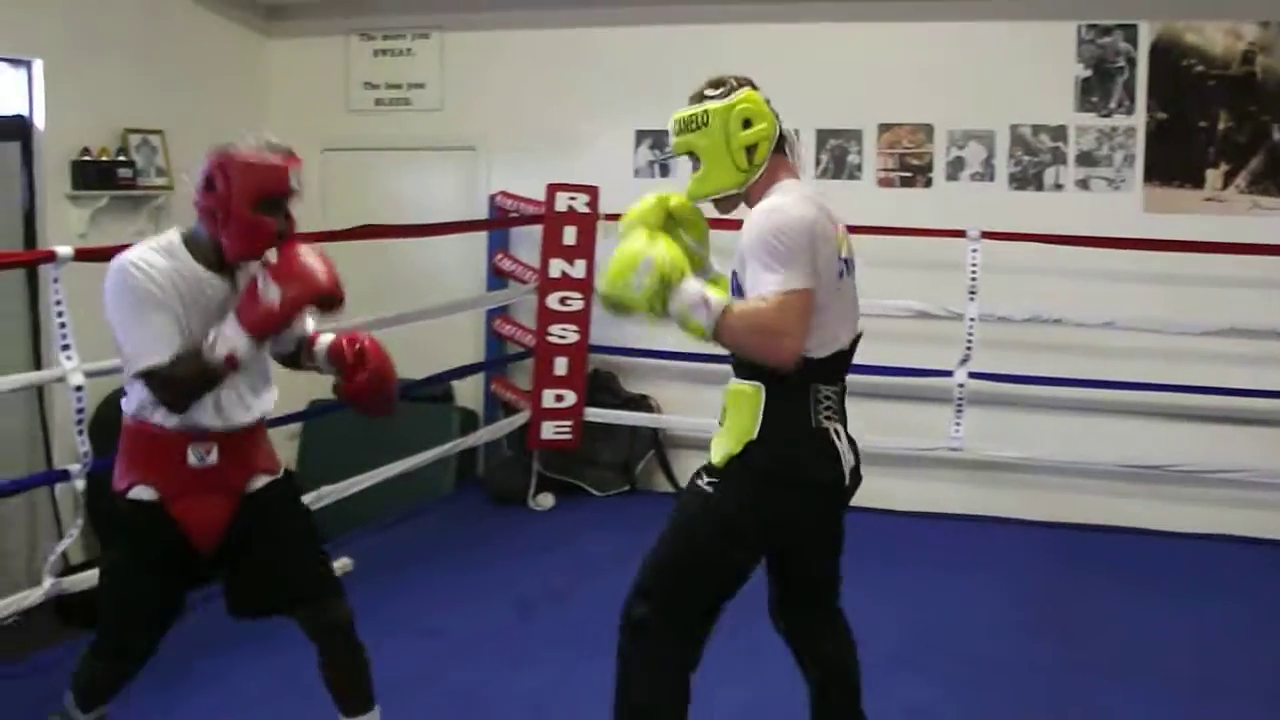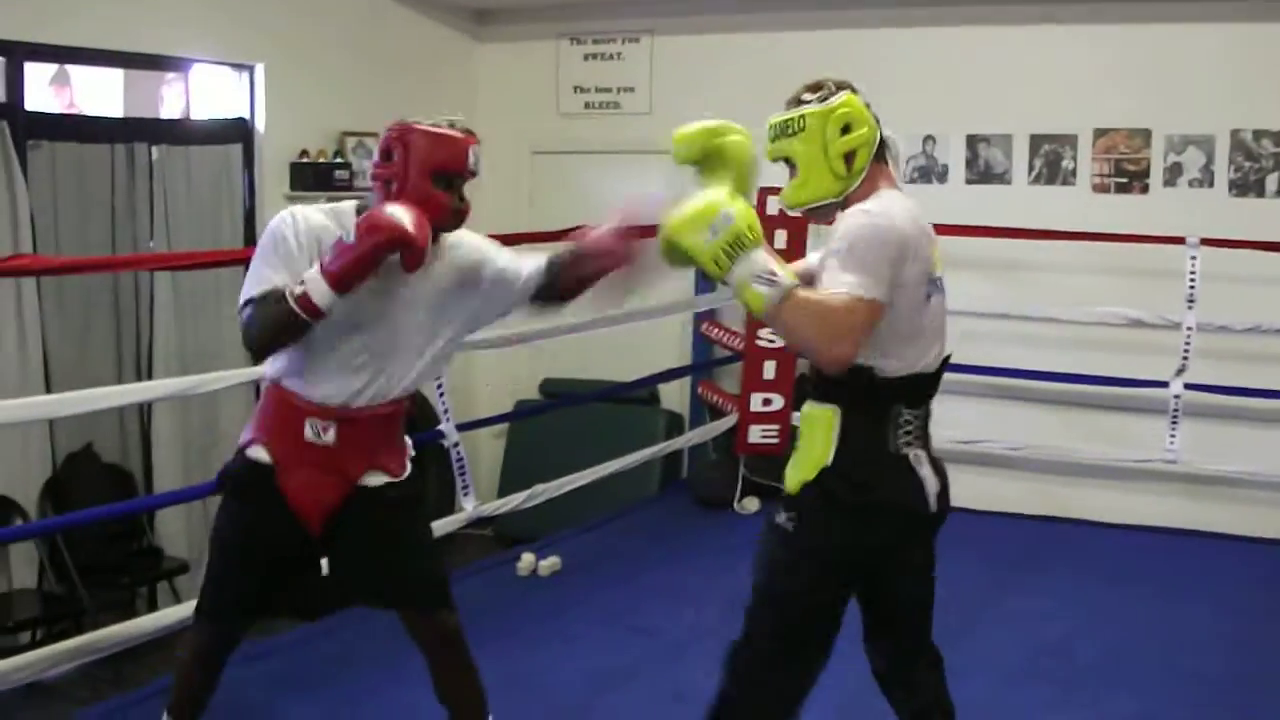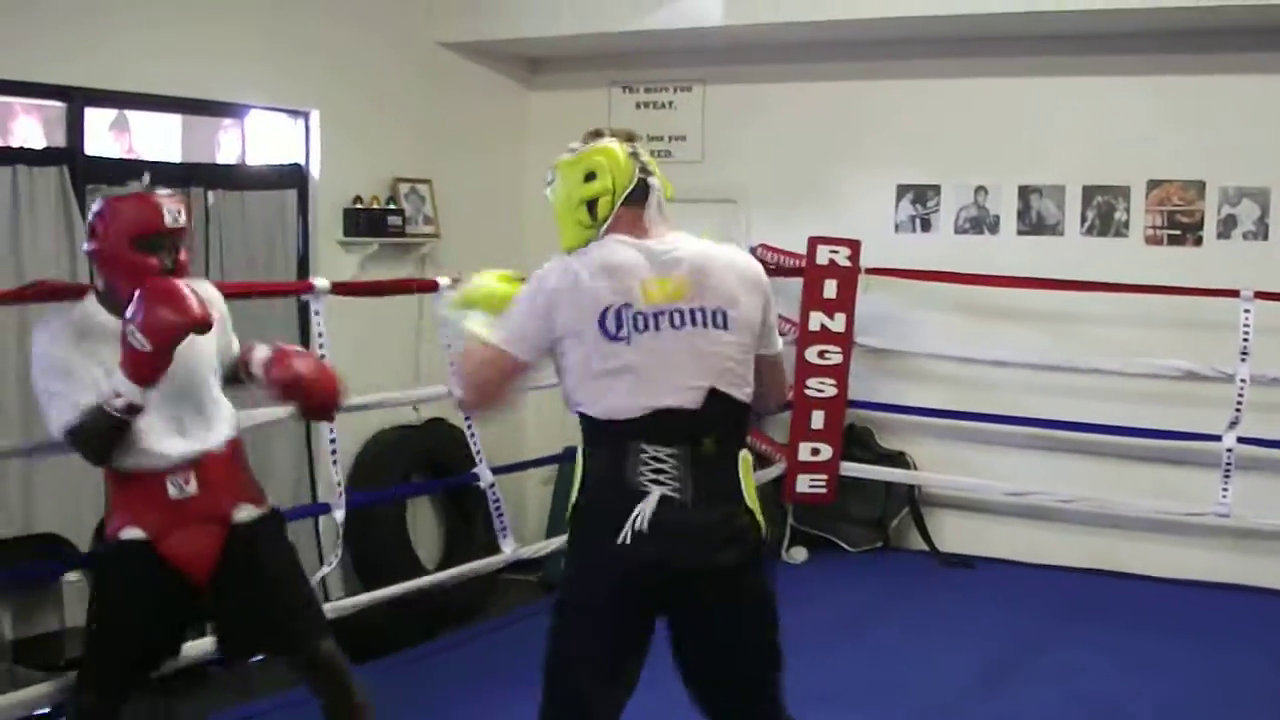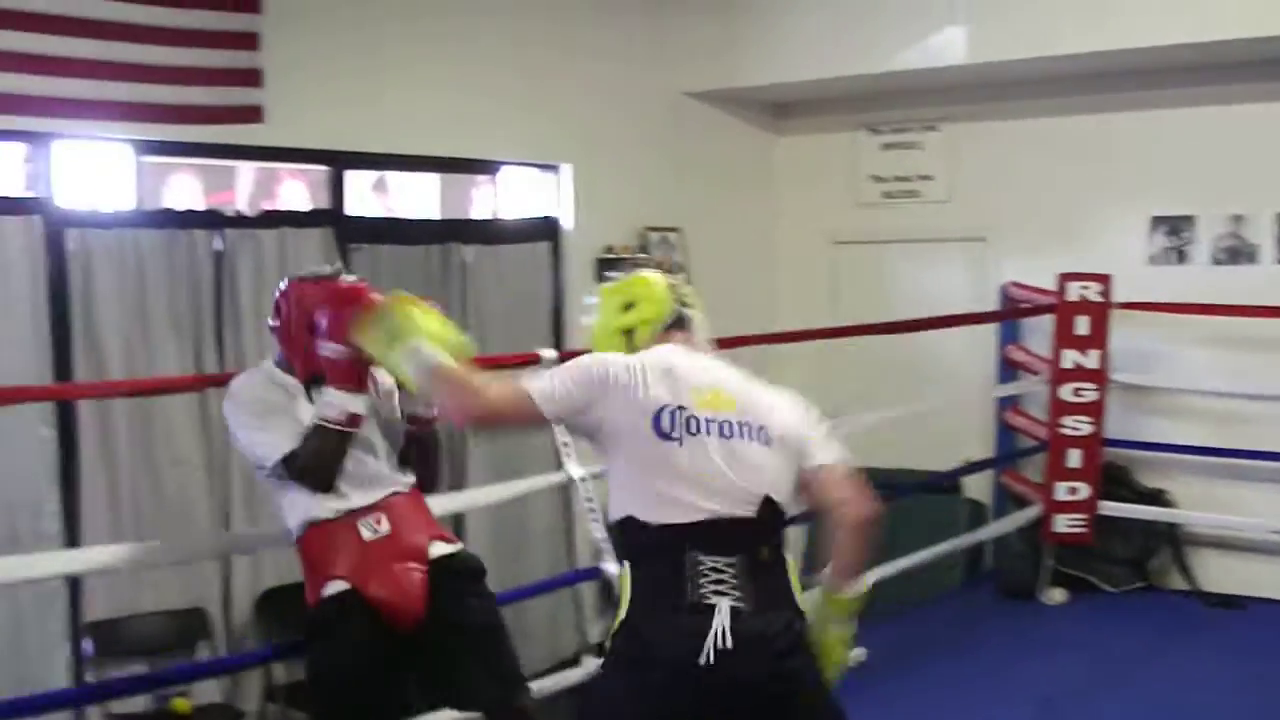
dt=1s
person 1, frame 1
left shoulder: (776, 218)
right shoulder: (811, 212)
left elbow: (779, 341)
left wrist: (676, 293)
right wrist: (691, 262)
left hip: (769, 459)
right hip: (819, 453)
left knee: (658, 615)
right knee: (811, 614)
person 1, frame 2
left shoulder: (871, 223)
right shoulder: (895, 220)
left elbow: (831, 344)
right elbow: (800, 295)
left wrist: (739, 257)
right wrist: (731, 204)
left hip: (845, 488)
right hip: (905, 483)
left knee: (767, 665)
right knee: (907, 659)
person 1, frame 3
left shoulder: (568, 279)
right shoulder: (740, 268)
left elbow: (477, 390)
right elbow: (771, 394)
left wrist: (478, 318)
left hip: (616, 531)
right hip: (724, 524)
person 1, frame 4
left shoulder: (616, 376)
right shoulder: (776, 404)
left elbow: (474, 405)
right elbow: (853, 510)
left wrist: (416, 350)
right wrist: (837, 612)
left hip: (667, 646)
right hip: (773, 637)
person 2, frame 1
left shoulder: (263, 265)
right shoulder: (139, 271)
left elbow: (289, 345)
right elbow: (169, 390)
left wrist: (336, 352)
right wrist: (251, 322)
left hip: (248, 466)
right hip: (159, 476)
left knee: (332, 616)
right knee: (121, 647)
person 2, frame 2
left shoulder: (456, 254)
right shoulder: (301, 229)
left elbow: (548, 280)
right elbow: (257, 339)
left wrist: (598, 251)
right wrist: (339, 271)
left hip: (375, 457)
right hip: (283, 451)
left knee: (436, 624)
right knee: (220, 619)
person 2, frame 3
left shoulder: (202, 298)
right shoulder: (60, 337)
right elbow: (96, 448)
left wrist: (272, 366)
right wrist: (140, 366)
left hip: (230, 501)
right hip: (145, 520)
left knee: (316, 650)
person 2, frame 4
left shoulder: (375, 373)
right shoulder: (252, 393)
left elbow: (425, 475)
right elbow: (316, 474)
right wrist: (346, 383)
left hip: (422, 544)
right hip: (342, 569)
